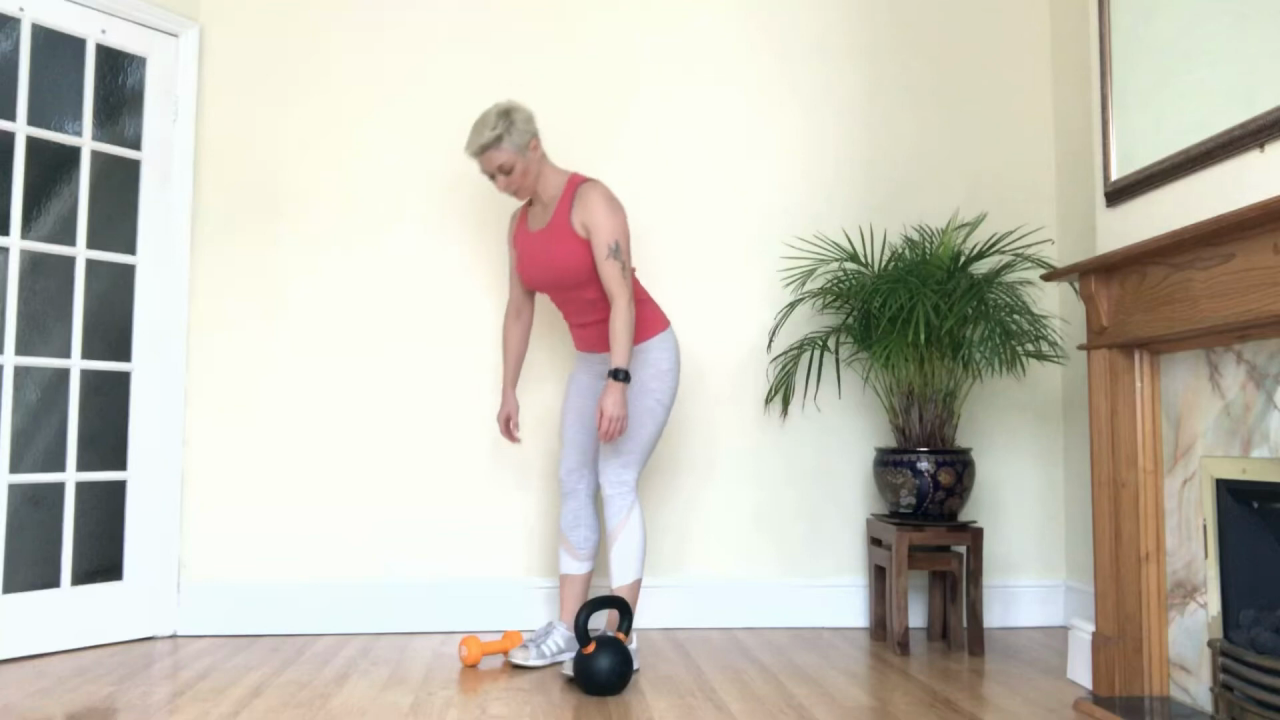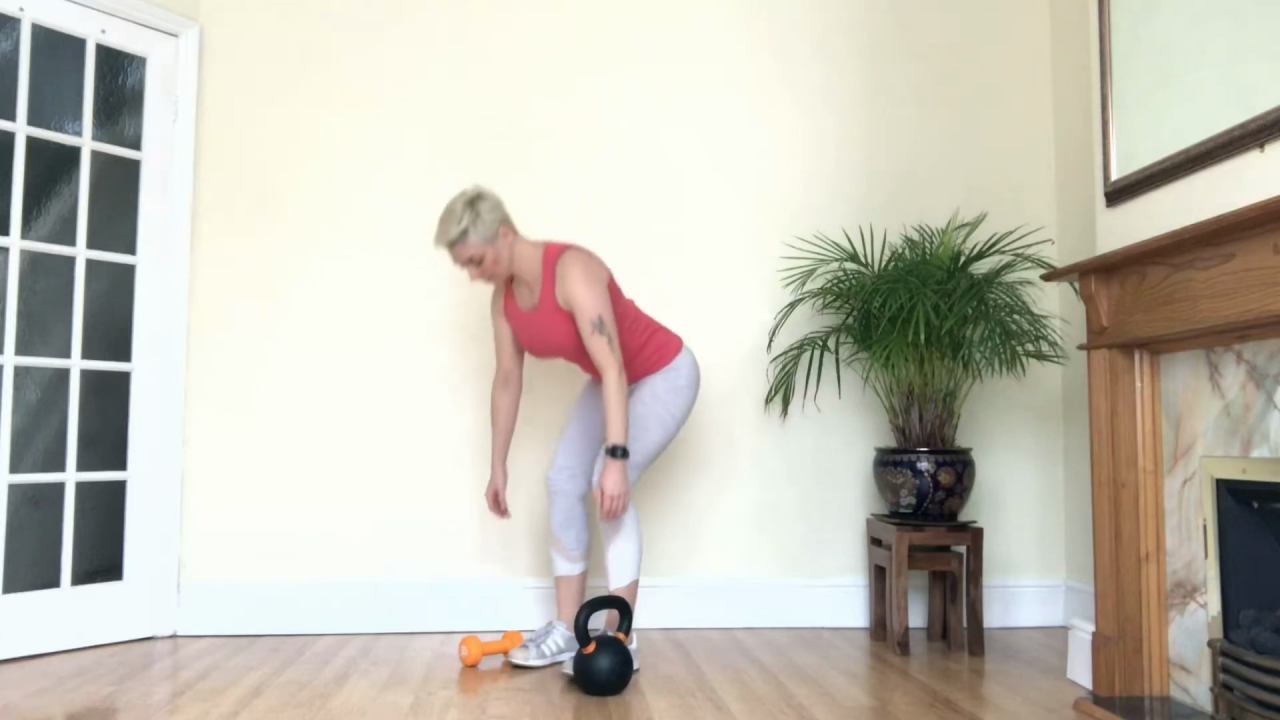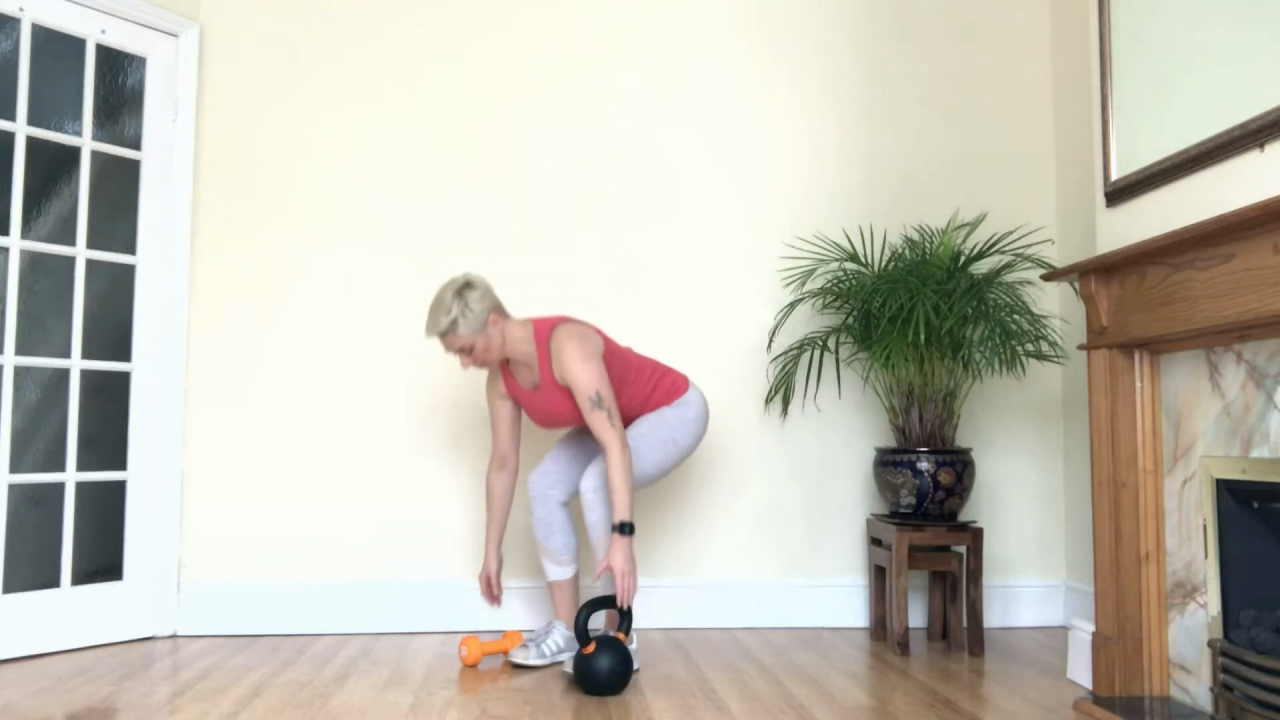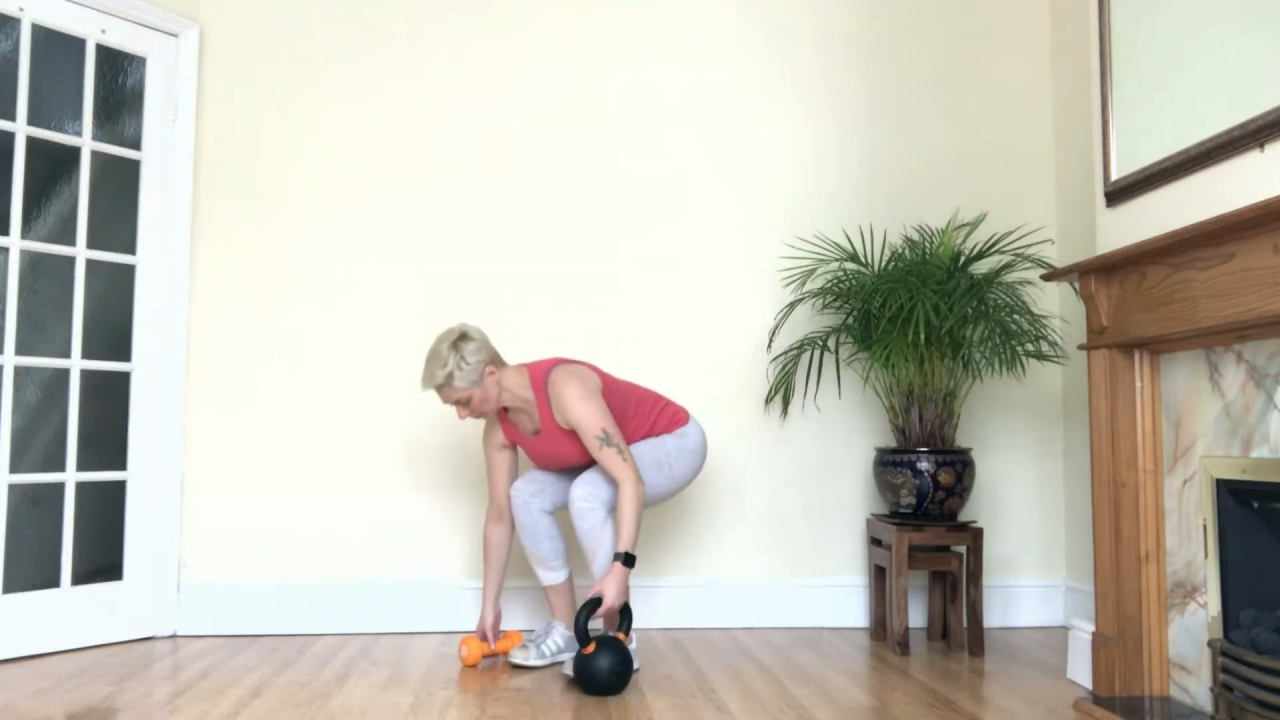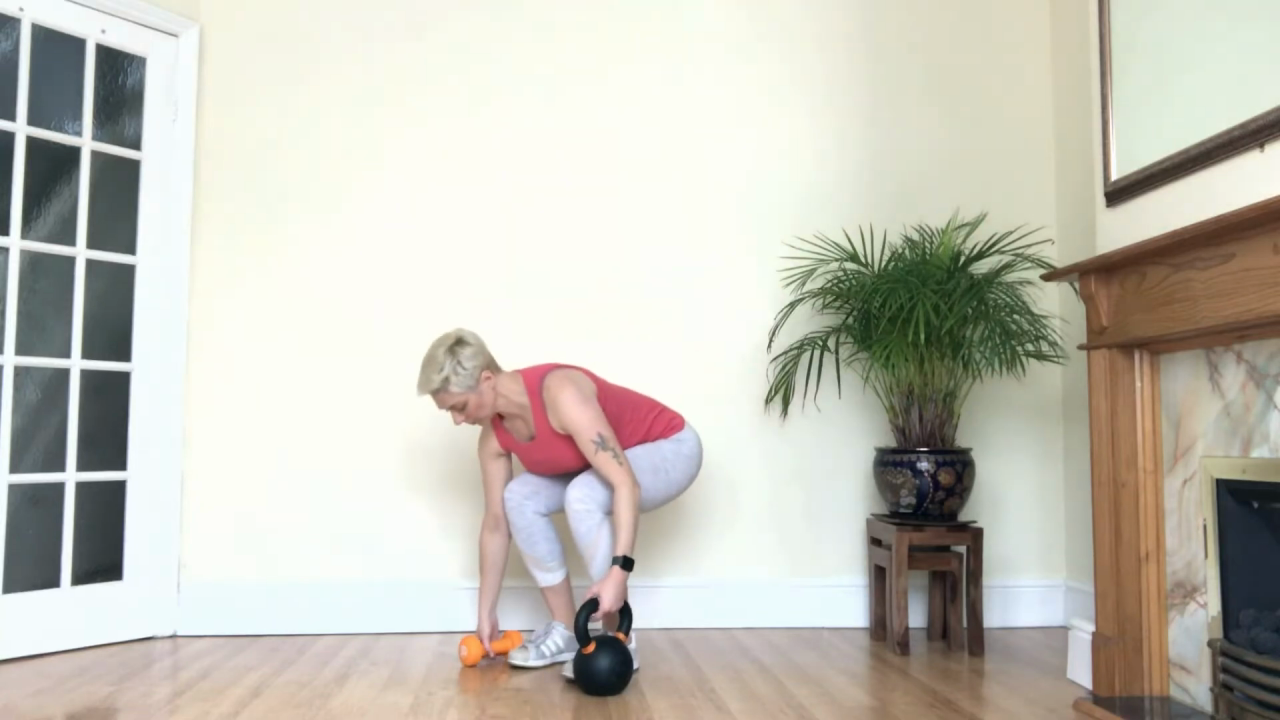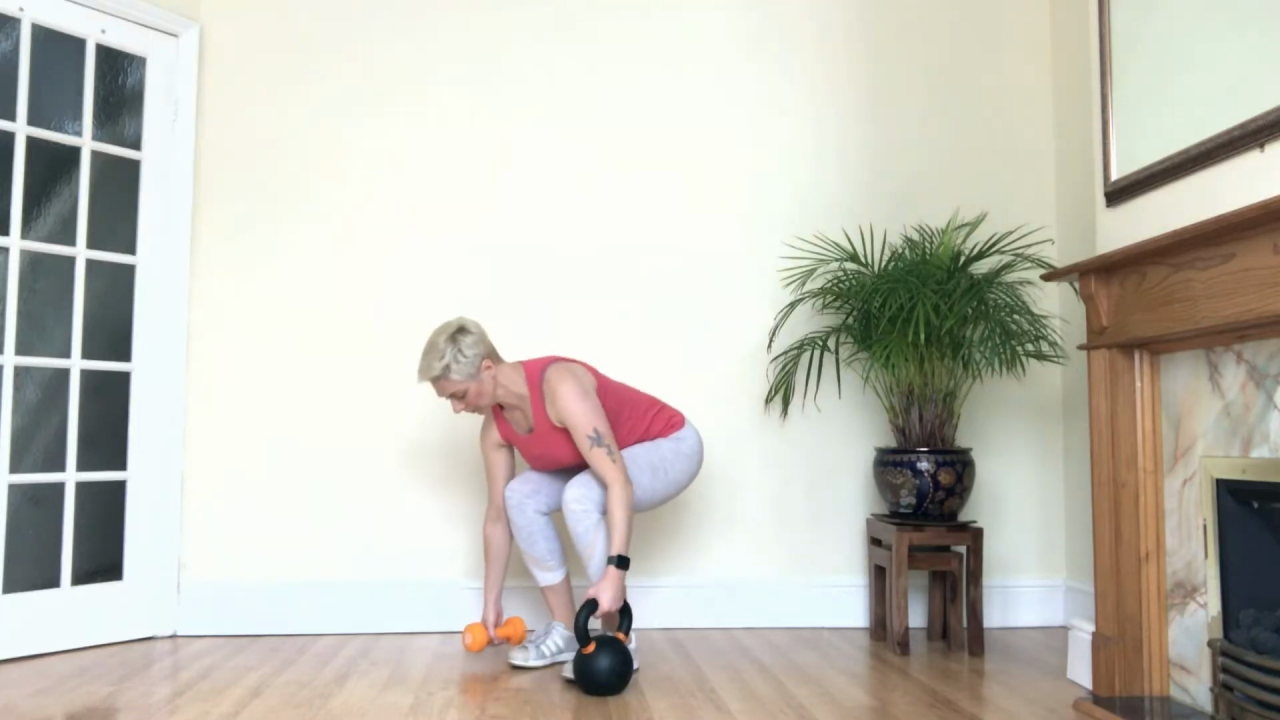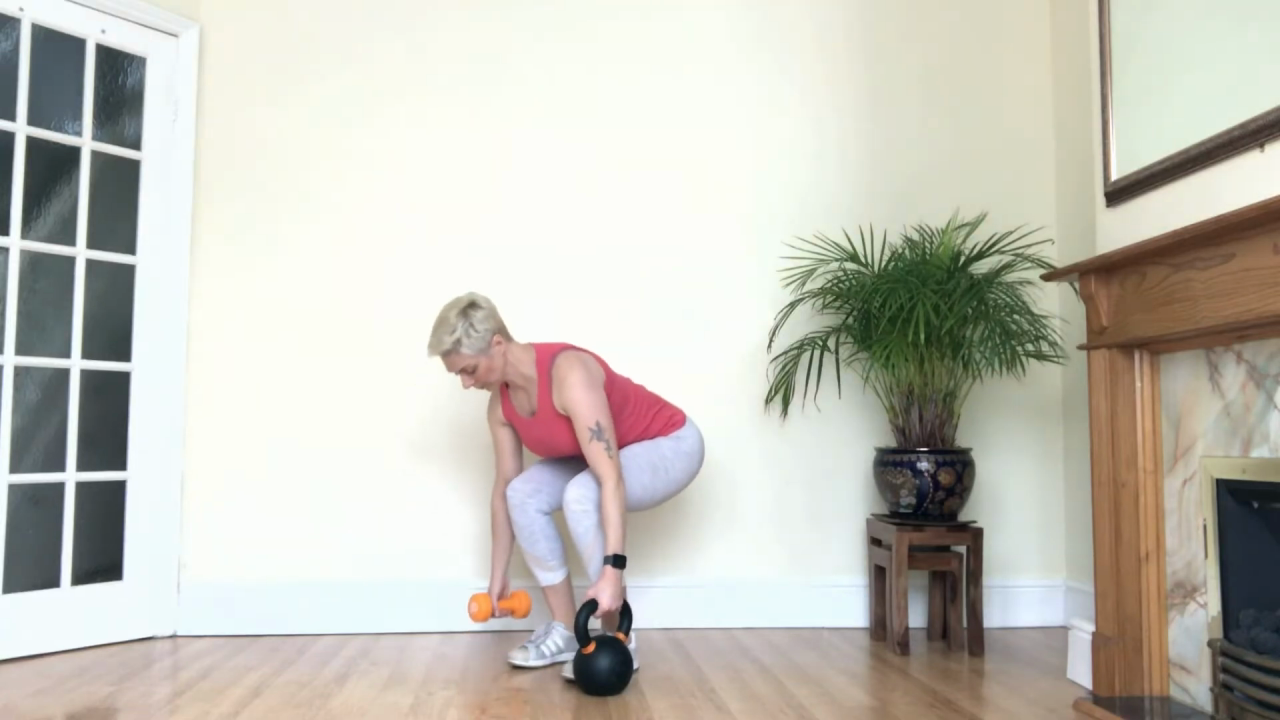
dt=0.4s
person 1, frame 1
left shoulder: (591, 200)
right shoulder: (520, 224)
left elbow: (623, 297)
right elbow: (519, 310)
left wrist: (617, 381)
right wrist: (508, 390)
left hip: (644, 352)
right hip: (591, 359)
left knee: (616, 481)
right knee: (574, 483)
left ankle: (621, 638)
right ankle: (569, 630)
person 1, frame 2
left shoulder: (571, 270)
right shoulder: (504, 296)
left elbow: (614, 370)
right elbow: (506, 380)
left wrist: (616, 459)
right wrist: (498, 466)
left hip: (665, 374)
right hip: (612, 381)
left knee: (607, 483)
right knee: (562, 480)
left ankle: (621, 640)
right ankle: (567, 631)
person 1, frame 3
left shoulder: (566, 346)
right shoulder: (501, 377)
left elbow: (616, 446)
right elbow: (502, 463)
left wrist: (621, 536)
right wrist: (492, 552)
left hip: (675, 411)
right hip: (620, 418)
left knee: (596, 485)
right knee: (544, 486)
left ankle: (621, 639)
right ankle: (566, 630)
person 1, frame 4
left shoulder: (564, 388)
right shoulder: (499, 427)
left elbow: (630, 479)
right elbow: (499, 514)
left wrist: (620, 567)
right wrist: (489, 605)
left hip: (673, 442)
right hip: (611, 452)
left knee: (587, 494)
right knee: (526, 495)
right ankle: (565, 630)
person 1, frame 5
left shoulder: (560, 392)
right shoulder: (494, 435)
left elbow: (626, 483)
right elbow: (495, 523)
left wrist: (619, 571)
right wrist: (485, 614)
left hip: (670, 448)
right hip: (607, 458)
left knee: (583, 496)
right knee: (520, 497)
right ankle: (565, 631)
person 1, frame 6
left shoulder: (559, 386)
right shoulder: (496, 425)
left elbow: (618, 482)
right elbow: (498, 514)
left wrist: (615, 571)
right wrist: (491, 604)
left hip: (670, 447)
right hip: (605, 455)
left knee: (580, 497)
right knee: (522, 495)
right ankle: (566, 631)
person 1, frame 7
left shoulder: (568, 373)
right shoulder: (501, 402)
left elbow: (611, 479)
right elbow: (504, 487)
left wrist: (612, 570)
right wrist: (498, 577)
left hip: (670, 445)
right hip: (604, 452)
left knee: (581, 495)
right knee: (524, 493)
right ankle: (565, 632)
